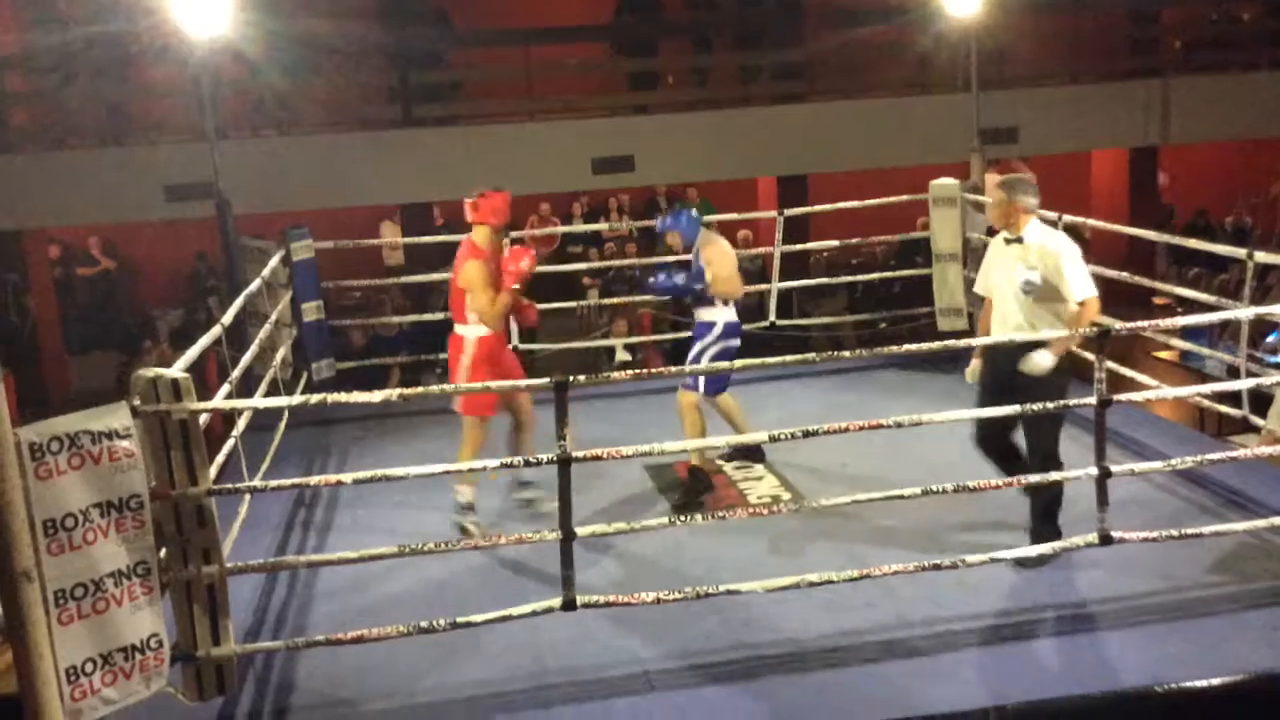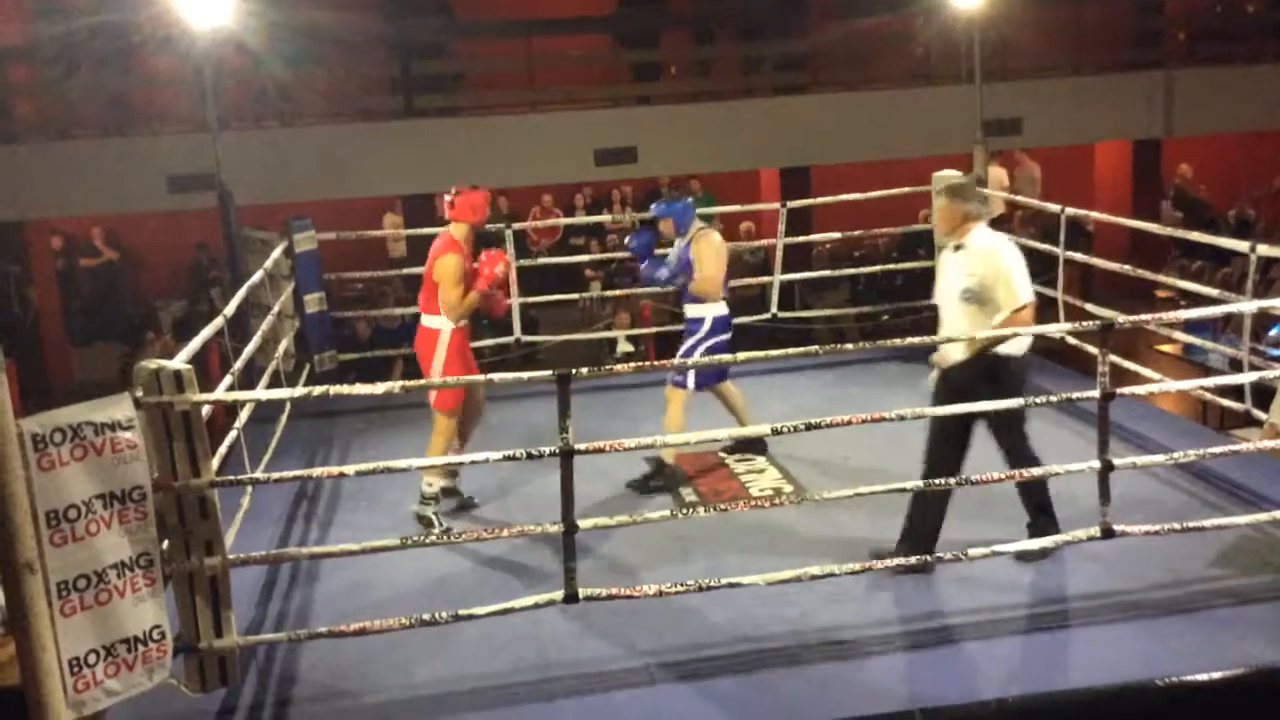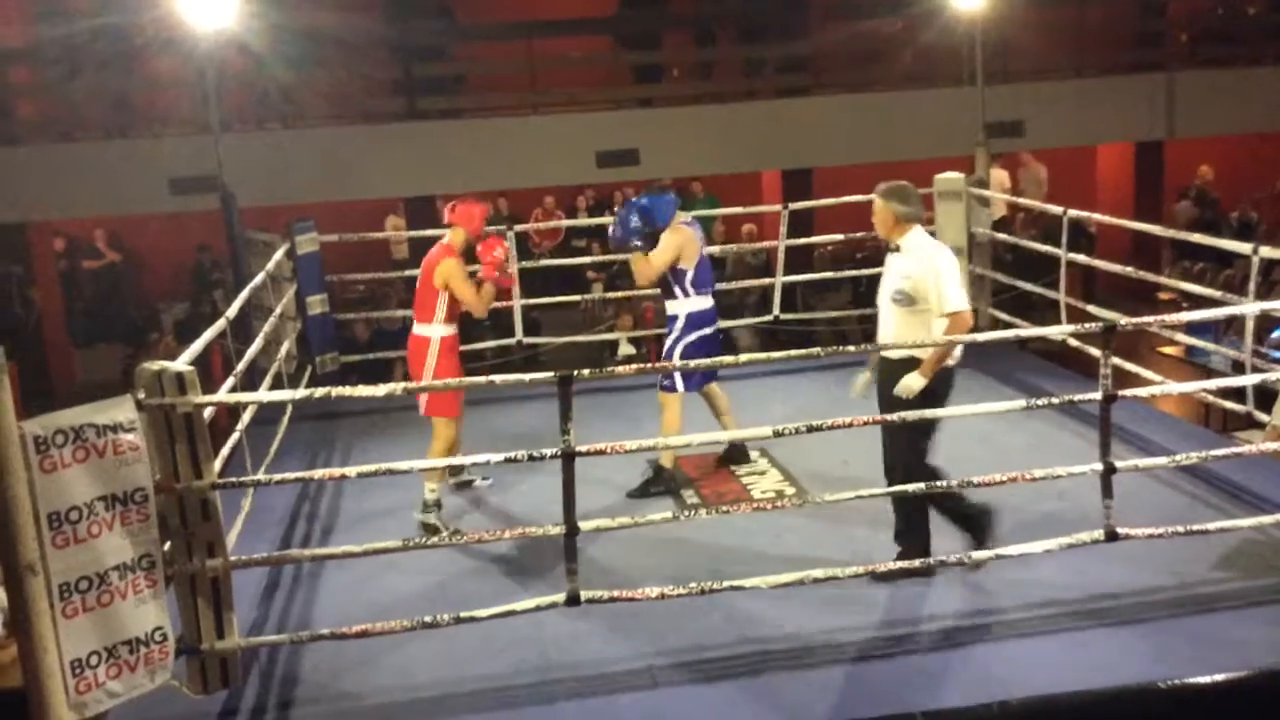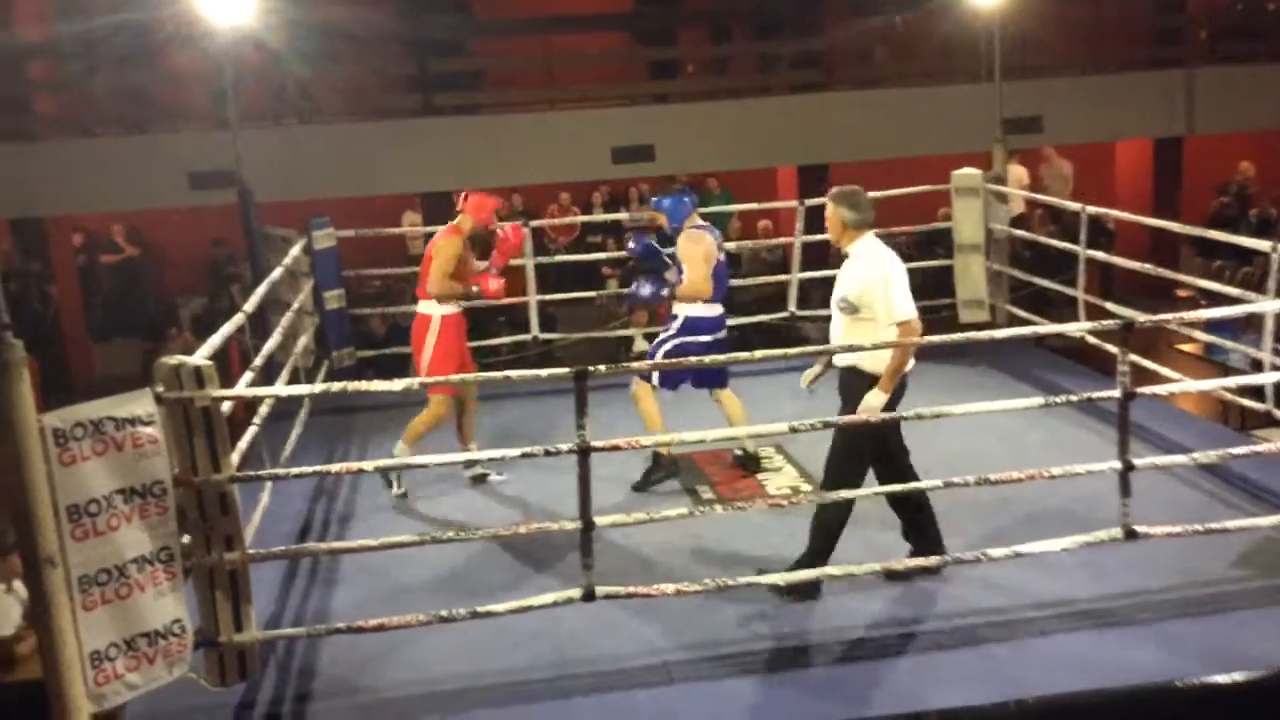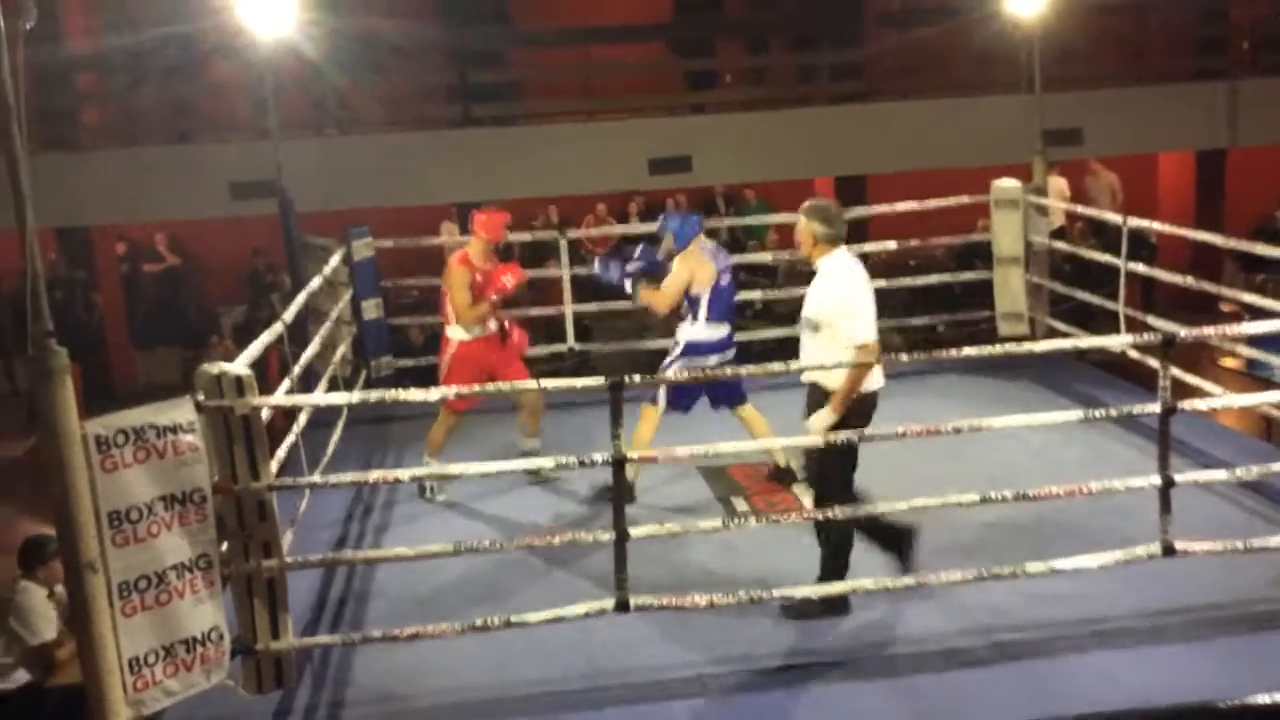
dt=0.3s
person 1, frame 1
left shoulder: (1056, 247)
right shoulder: (996, 246)
left elbow: (1089, 307)
left wrist: (1054, 352)
right wrist: (979, 353)
left hip: (1044, 360)
right hip: (1003, 354)
left knee: (1041, 447)
right knee: (988, 436)
left ankle: (1046, 533)
right ankle: (1041, 491)
person 1, frame 2
left shoulder: (999, 252)
right shoulder: (949, 254)
left elbow: (1023, 315)
left wrist: (970, 348)
right wrist: (941, 361)
left hip: (997, 366)
right hip: (957, 366)
left knee: (1016, 451)
right knee: (940, 456)
left ankle: (1044, 529)
right ankle: (916, 546)
person 1, frame 3
left shoulder: (932, 258)
right shoulder: (896, 255)
left elbow: (961, 321)
left wrist: (924, 373)
right wrist: (874, 367)
left hip: (923, 373)
right hip: (896, 369)
left knee: (907, 465)
right knee: (899, 465)
left ankle: (973, 519)
right ankle: (914, 553)
person 1, frame 4
left shoulder: (880, 264)
right shoulder: (856, 259)
left elbow: (911, 330)
left wrist: (884, 389)
right wrist: (824, 364)
left hip: (871, 382)
right hip: (857, 376)
left knee: (839, 475)
right knee: (893, 467)
left ankle: (809, 571)
right ankle: (928, 548)
person 1, frame 5
left shoulder: (842, 280)
right shoulder: (832, 272)
left elbow: (865, 353)
left wrist: (833, 409)
left hip: (845, 398)
right hip: (828, 392)
left knee: (829, 492)
right knee: (827, 482)
left ankle: (830, 592)
right ankle: (894, 538)
person 2, frame 1
left shoulder: (488, 247)
right shoulder: (474, 263)
right elbow: (490, 318)
left wrist: (518, 306)
right wrist: (515, 280)
left hip: (494, 344)
right hip: (473, 347)
left knee: (524, 411)
right knee: (476, 431)
left ankle: (521, 481)
right ankle: (464, 509)
person 2, frame 2
left shoulder: (459, 244)
right shoulder: (451, 257)
right elbow: (454, 314)
left wrist: (488, 294)
right wrist: (485, 284)
left hip: (454, 338)
right hip: (441, 339)
left knee: (473, 408)
right knee: (446, 422)
left ankle: (448, 481)
right ankle: (427, 503)
person 2, frame 3
left shoulder: (445, 252)
right shoulder: (450, 261)
right elbow: (479, 308)
left wrist: (487, 275)
right wrist: (491, 271)
left hip: (441, 342)
right hip: (432, 347)
left knee: (456, 409)
right knee: (444, 430)
left ankle: (457, 472)
right ankle: (431, 513)
person 2, frame 4
left shoulder: (460, 240)
right shoulder: (451, 239)
left elbow: (466, 282)
right elbow: (436, 287)
left wrist: (500, 258)
right wrist: (476, 287)
left hip: (450, 324)
right hip: (435, 327)
left knee: (468, 396)
right knee: (440, 406)
left ankle: (473, 465)
person 2, frame 5
left shoulder: (488, 261)
right shoulder: (459, 268)
right elbow: (466, 317)
left wrist: (508, 328)
right wrist: (496, 293)
left hip: (493, 343)
right hip: (462, 348)
left knee: (533, 399)
right knee: (449, 418)
left ankle: (531, 456)
right ankle: (426, 476)
person 3, frame 1
left shoulder: (714, 246)
right shoulder: (696, 251)
left elbow: (734, 289)
left wrist: (696, 285)
right wrist: (676, 284)
left hip: (718, 329)
right hip: (709, 328)
left knee: (687, 397)
right knee: (715, 394)
left ankle: (698, 475)
right ankle: (750, 446)
person 3, frame 2
left shoulder: (707, 240)
right shoulder: (684, 240)
left elbow: (713, 290)
right elbow: (672, 272)
left wrist: (675, 278)
right wrist: (646, 257)
left hip: (709, 324)
right hip: (702, 323)
left knee: (676, 392)
right knee: (718, 382)
left ankle: (665, 469)
right ankle: (752, 437)
person 3, frame 3
left shoulder: (675, 235)
right shoulder: (686, 226)
left elbow: (643, 277)
right elbow: (660, 265)
left wrist: (632, 240)
right wrist: (633, 238)
left hip: (687, 319)
right hip: (703, 315)
left knee: (669, 396)
right knee: (708, 384)
left ankle: (664, 474)
right ankle: (736, 445)
person 3, frame 4
left shoulder: (691, 239)
right shoulder: (708, 232)
left elbow: (702, 289)
left wrist: (662, 290)
right wrist: (654, 254)
left hip: (690, 326)
right hip: (712, 323)
left knee: (641, 386)
right knee: (720, 390)
left ankle: (663, 459)
right ankle: (749, 452)
person 3, frame 5
left shoulder: (688, 260)
right shoulder: (720, 255)
left elbow: (662, 305)
left wrist: (628, 281)
right wrist: (654, 264)
left hip: (694, 348)
right hip: (722, 344)
left knee: (651, 411)
right knee: (740, 406)
left ankle: (627, 483)
right ankle: (782, 466)
